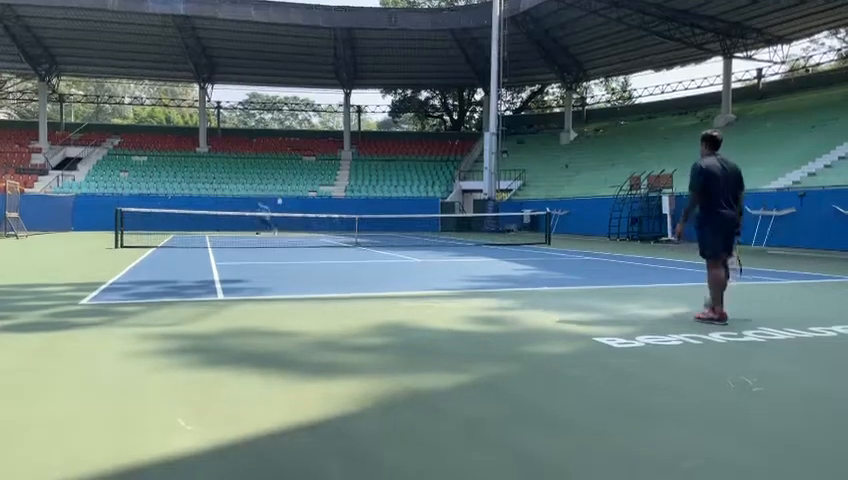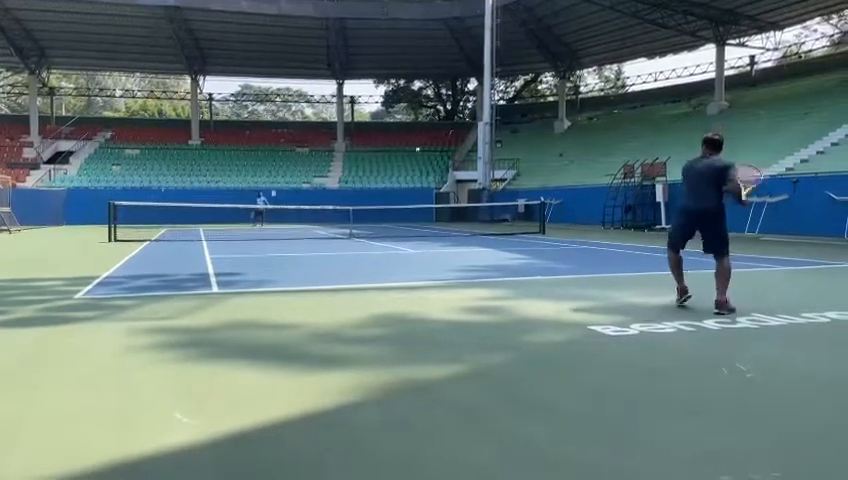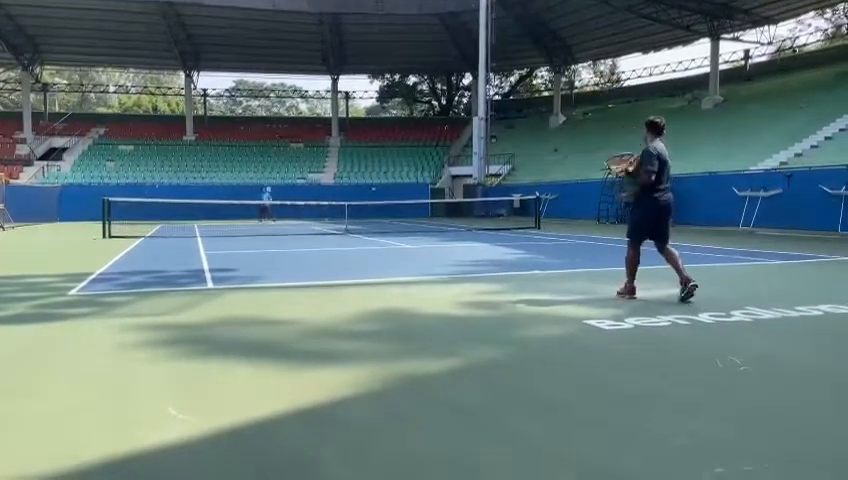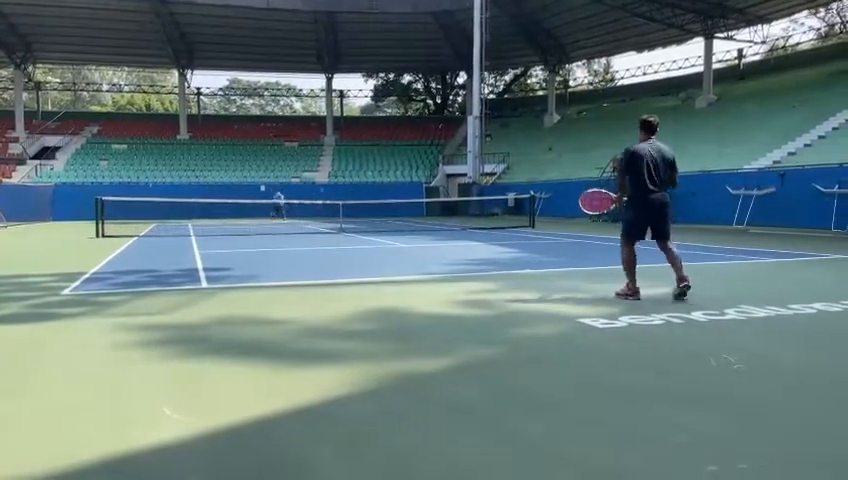
dt=1s
person 1, frame 1
left shoulder: (701, 166)
right shoulder: (733, 167)
left elbow: (694, 197)
right elbow: (740, 196)
left wrist: (682, 222)
right wrist: (738, 220)
left hip: (711, 221)
right hip: (731, 220)
left knee: (714, 264)
right knee: (723, 262)
left ankle: (717, 311)
right ankle: (716, 303)
person 1, frame 2
left shoulder: (689, 165)
right shoulder: (725, 165)
right elbow: (733, 188)
right wrist: (740, 199)
left hip: (686, 211)
right hip: (712, 213)
left knee: (673, 250)
right knee: (722, 256)
left ankle: (682, 289)
right ankle: (721, 299)
person 1, frame 3
left shoulder: (650, 149)
right shoulder: (660, 149)
left elbow: (648, 177)
right elbow: (639, 173)
left wrist: (631, 194)
left hip: (648, 203)
right hip: (664, 202)
left knee: (633, 245)
right knee: (664, 246)
left ankle: (629, 286)
right ankle: (686, 280)
person 1, frame 4
left shoulder: (631, 152)
right shoulder: (668, 152)
left elbow: (621, 179)
right elbow: (673, 182)
left wrist: (621, 196)
left hip: (638, 202)
right hip: (661, 202)
left knee: (628, 244)
right knee: (665, 244)
left ankle: (632, 287)
right ankle: (682, 278)
